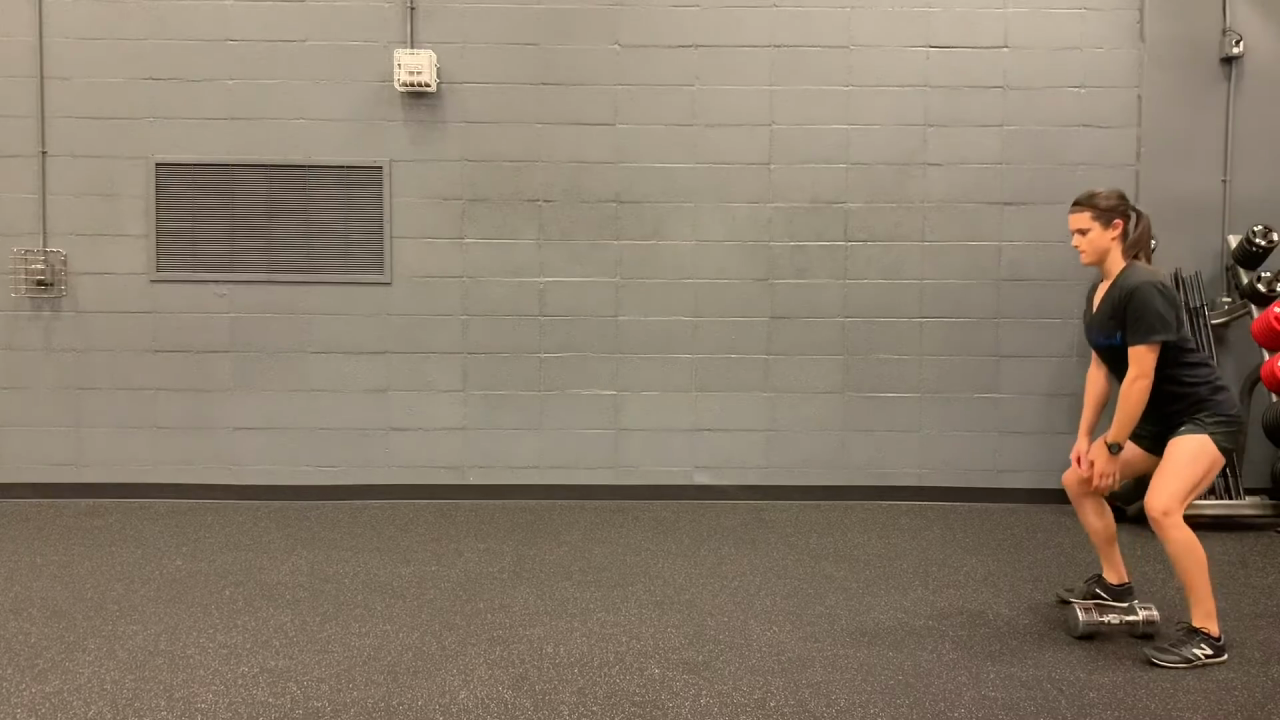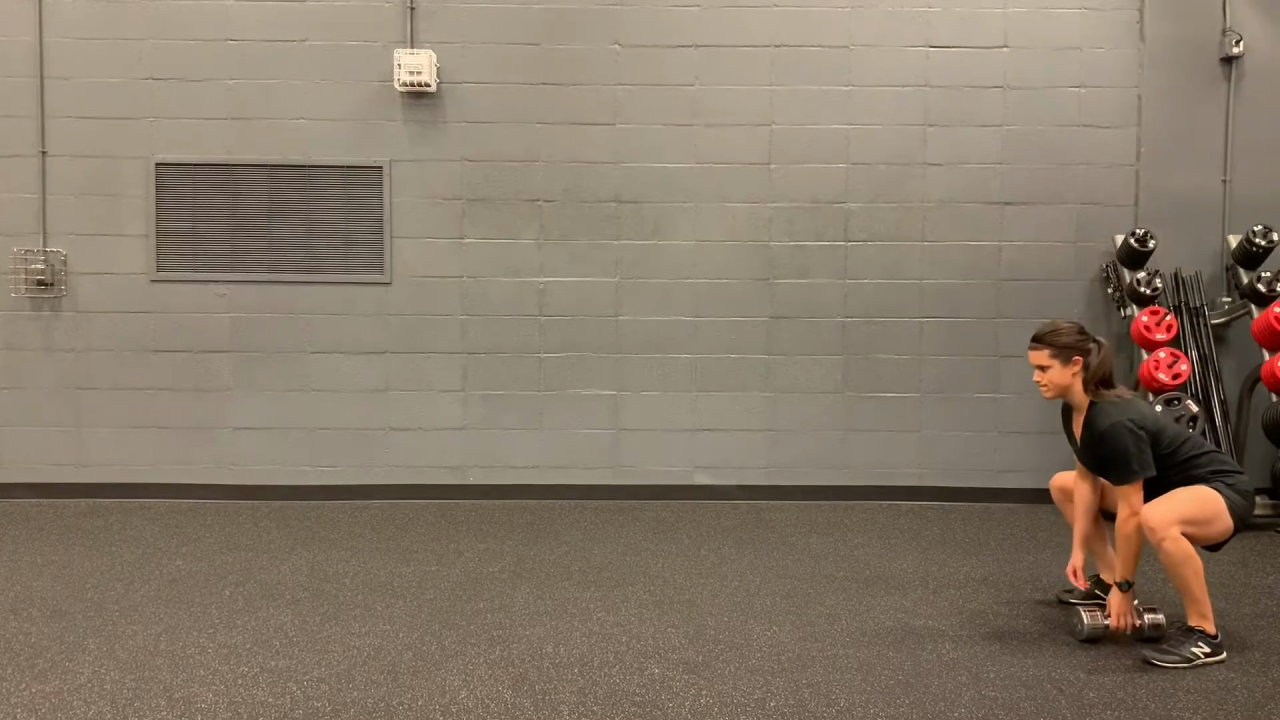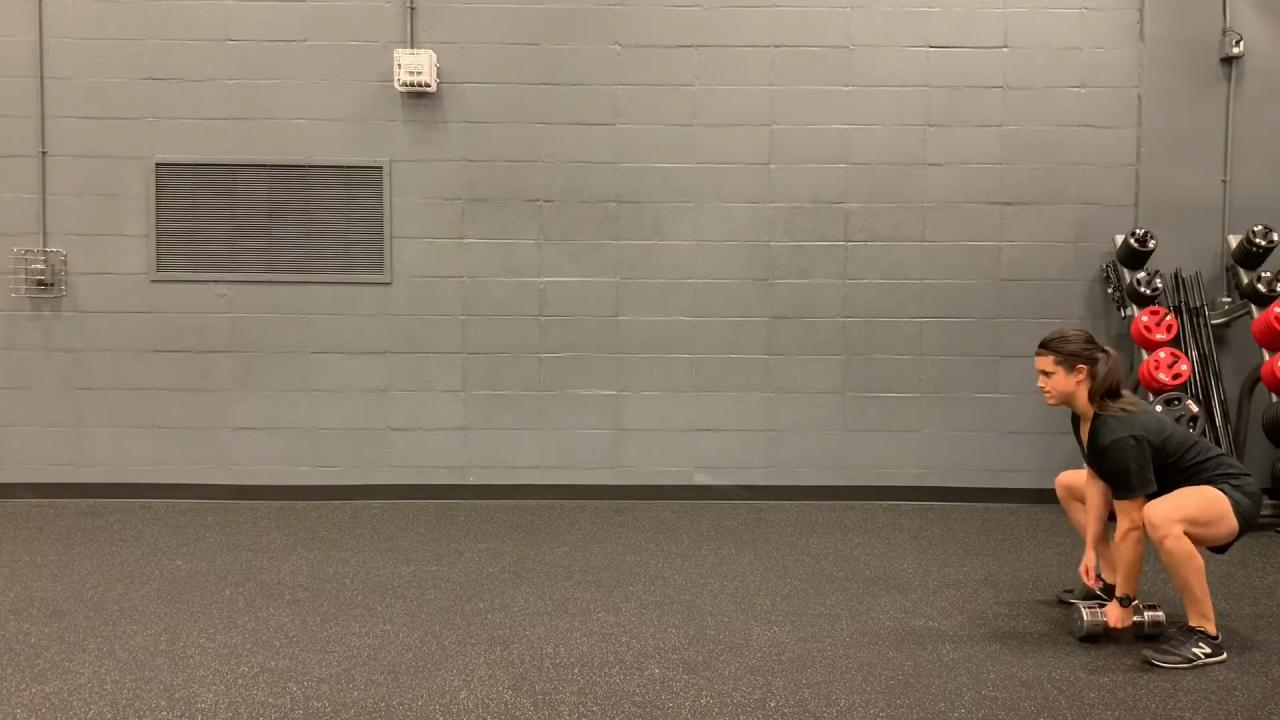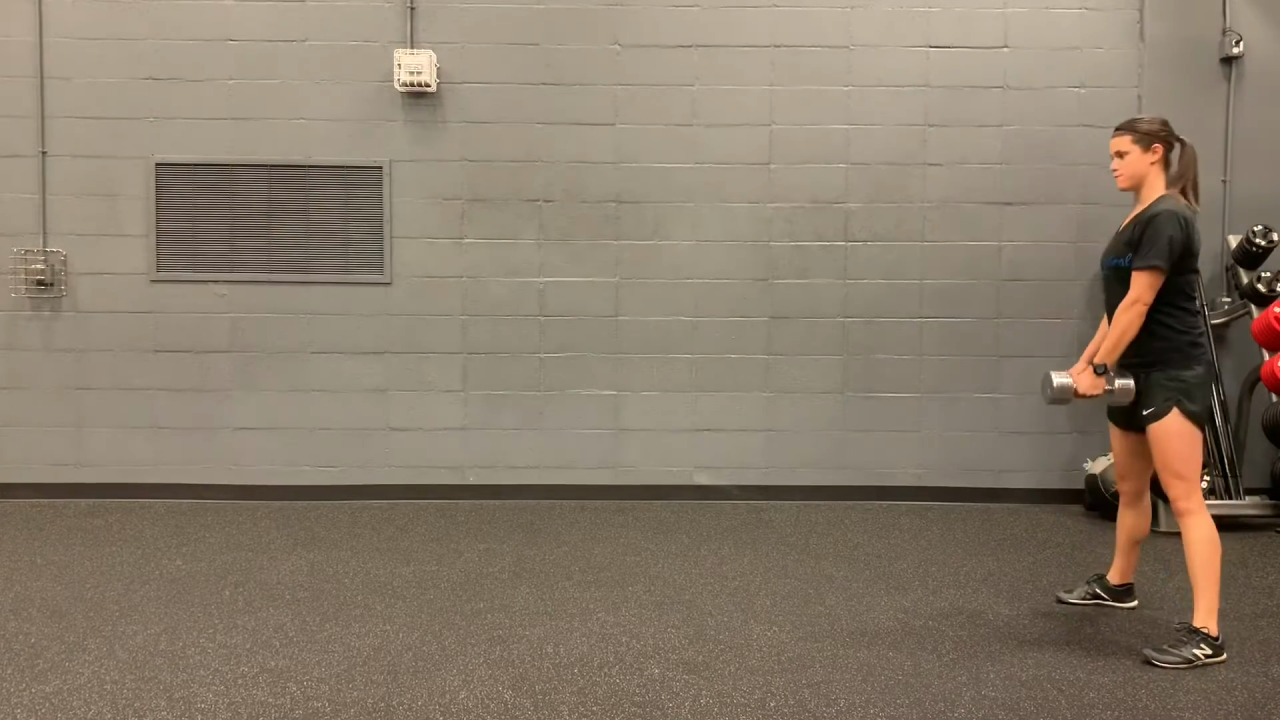
dt=1s
person 1, frame 1
left shoulder: (1142, 289)
right shoulder: (1097, 293)
left elbow: (1140, 376)
right elbow: (1099, 369)
left wrist: (1112, 449)
right wrist: (1083, 441)
left hip: (1208, 415)
right hip: (1160, 418)
left knee: (1161, 507)
right knee: (1080, 481)
left ankle: (1207, 634)
right ankle: (1115, 584)
person 1, frame 2
left shoulder: (1116, 423)
right shoulder: (1073, 410)
left elbow: (1131, 513)
right elbow: (1087, 479)
left wrist: (1124, 590)
right wrist: (1078, 548)
left hip: (1221, 491)
right hip: (1167, 487)
left knee: (1156, 519)
right knee: (1062, 486)
left ankle: (1204, 634)
right ankle: (1105, 581)
person 1, frame 3
left shoulder: (1120, 434)
right shoulder: (1084, 415)
left elbow: (1131, 527)
right elbow: (1097, 479)
left wrist: (1124, 603)
right wrist: (1091, 551)
left hip: (1228, 493)
right hip: (1172, 487)
left knee: (1159, 518)
right knee: (1068, 485)
left ankle: (1205, 634)
right ankle: (1109, 582)
person 1, frame 4
left shoulder: (1167, 217)
right shoulder: (1140, 217)
left elbow: (1140, 303)
left wrist: (1098, 367)
right wrist: (1088, 359)
left hip: (1173, 375)
right hip: (1137, 373)
left knee: (1184, 499)
right knee: (1130, 488)
left ankle: (1206, 634)
right ankle: (1117, 584)
